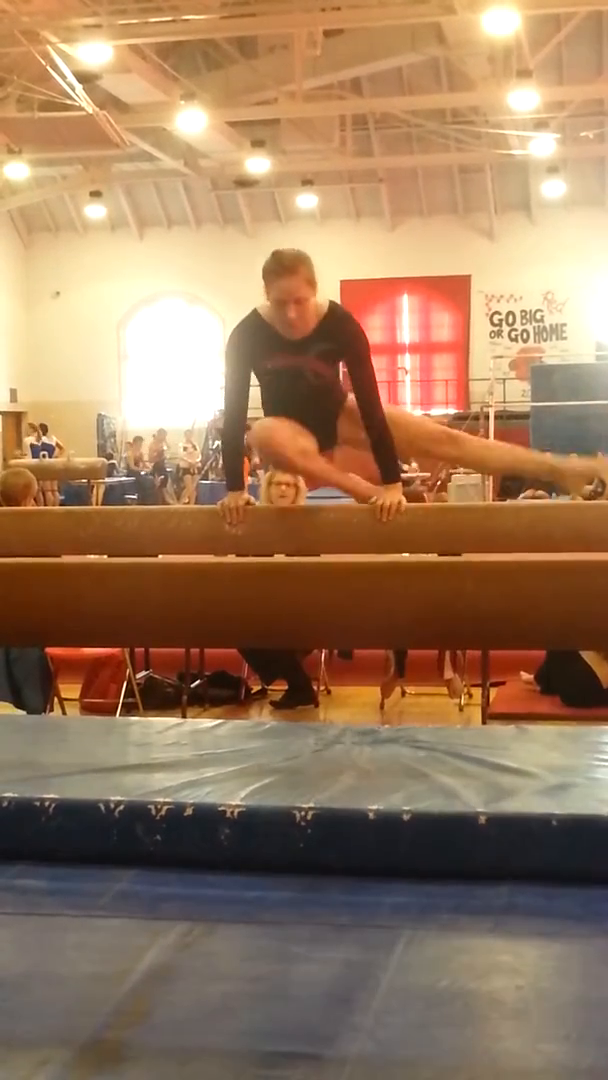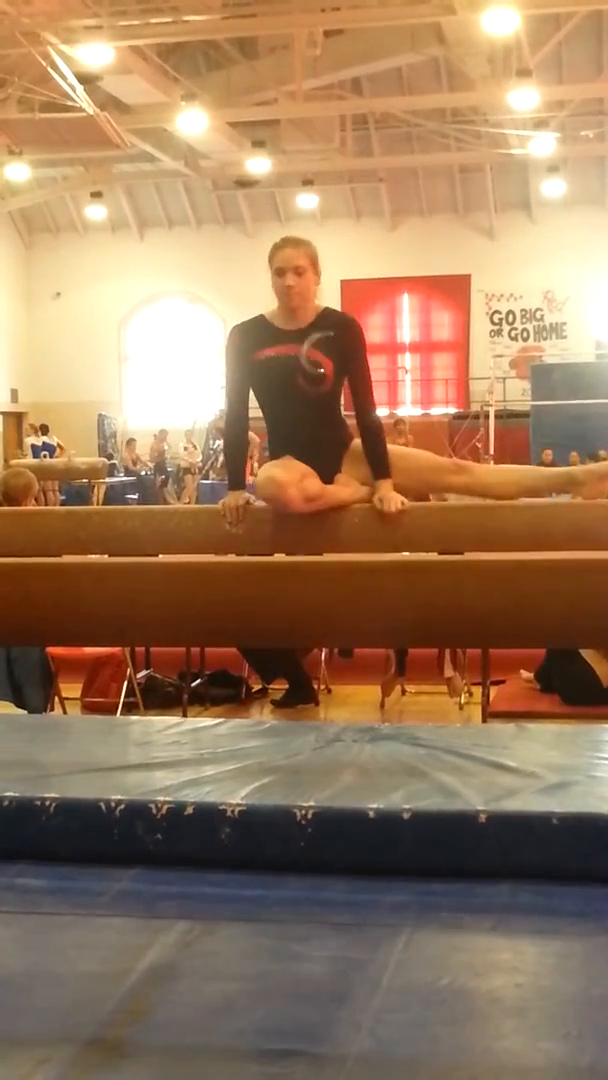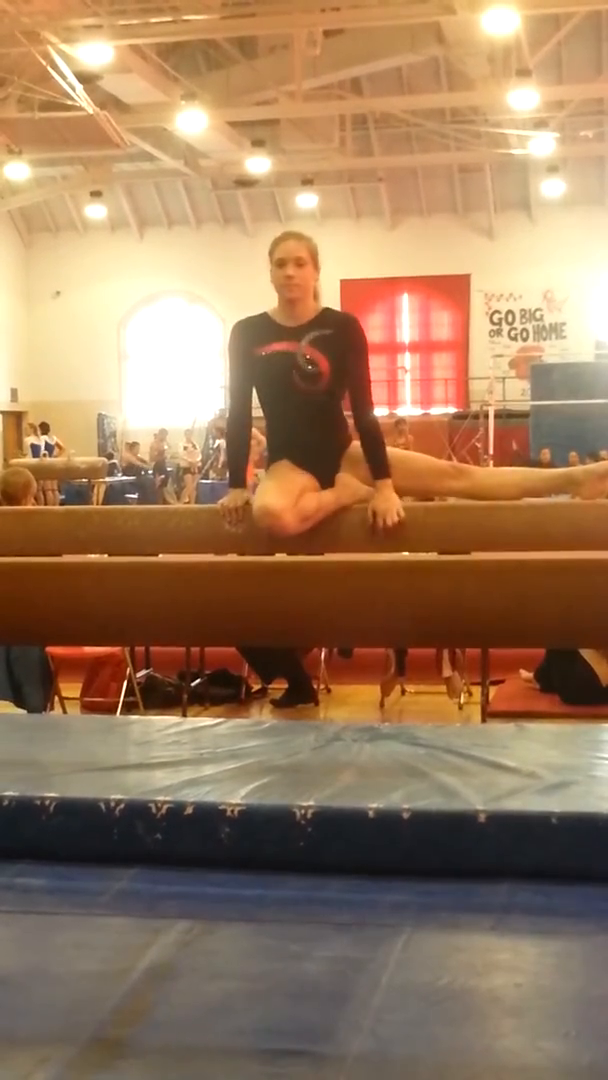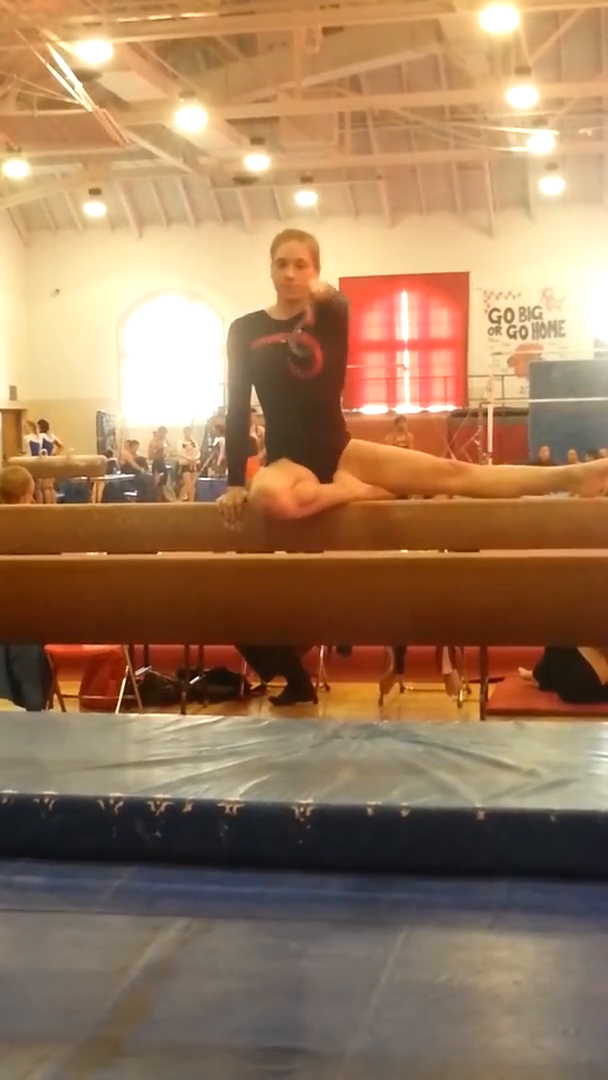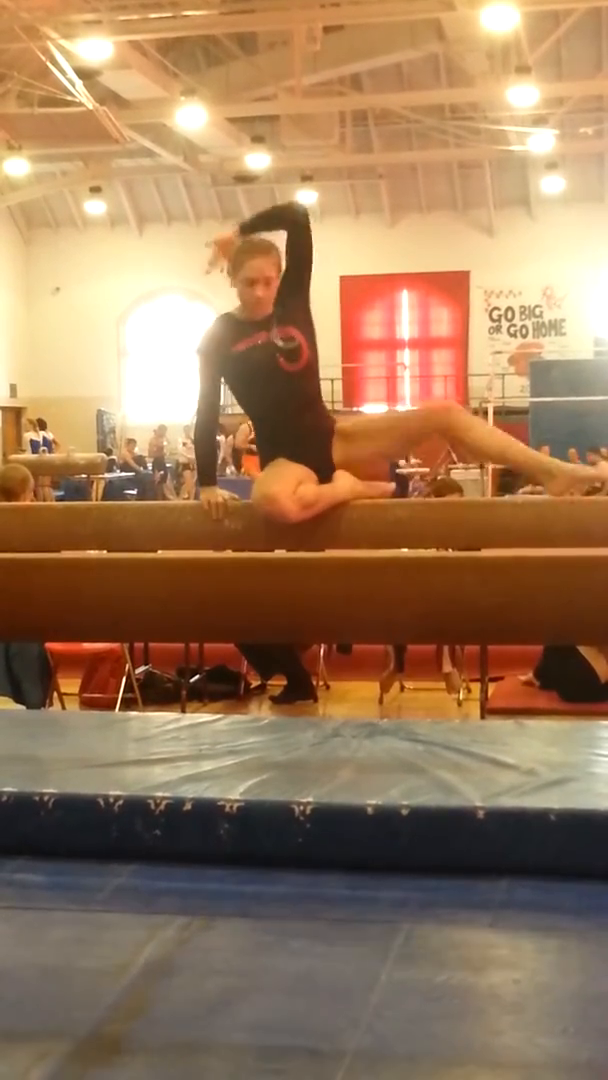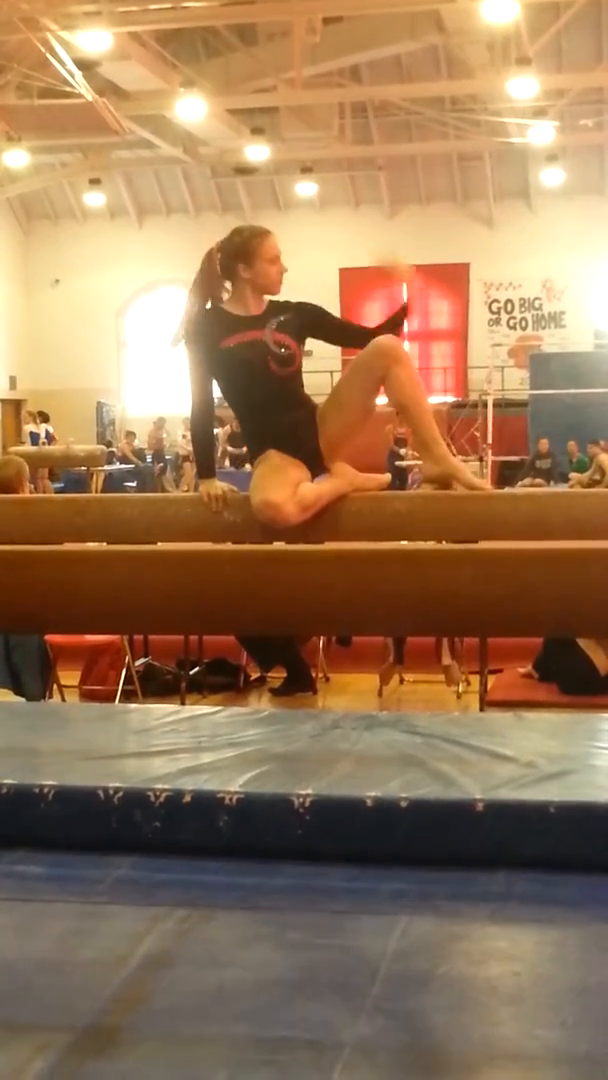
dt=0.4s
person 1, frame 1
left shoulder: (341, 325)
right shoulder: (247, 336)
left elbow: (370, 405)
right elbow: (233, 414)
left wrist: (392, 482)
right wrist: (235, 488)
left hip: (337, 414)
right hip: (290, 429)
left knee: (445, 439)
right knee: (264, 436)
left ankle: (563, 470)
right ankle: (363, 488)
person 1, frame 2
left shoulder: (342, 328)
right shoulder: (246, 337)
left elbow: (366, 410)
right elbow: (235, 415)
left wrist: (385, 480)
right wrist: (235, 487)
left hip: (343, 451)
right hip: (291, 460)
left knee: (456, 471)
right knee: (274, 486)
left ankle: (575, 478)
right ankle: (358, 492)
person 1, frame 3
left shoulder: (342, 327)
right shoulder: (247, 333)
left elbow: (363, 410)
right elbow: (238, 412)
left wrist: (384, 484)
right wrist: (236, 485)
left hip: (341, 452)
right hip: (290, 462)
left knee: (452, 474)
right knee: (273, 515)
left ankle: (574, 478)
right ankle: (351, 491)
person 1, frame 4
left shoulder: (329, 315)
right shoulder: (244, 330)
left elbow: (336, 302)
right elbow: (237, 410)
left wrist: (319, 289)
right wrist: (235, 482)
left hip: (338, 448)
right hip: (288, 459)
left knee: (452, 473)
right knee: (268, 495)
left ankle: (573, 476)
right ankle: (355, 491)
person 1, frame 5
left shoulder: (292, 304)
right shoulder: (218, 339)
left elbow: (296, 216)
right elbow: (207, 414)
left wrist: (238, 233)
right wrist: (209, 484)
left hip: (331, 440)
right hip: (284, 459)
left knee: (441, 413)
right knee: (273, 501)
left ankle: (555, 474)
right ankle: (349, 488)
person 1, frame 6
left shoulder: (292, 315)
right shoulder: (206, 328)
left elbow: (366, 339)
right elbow: (201, 405)
left wrist: (406, 301)
right wrist: (206, 476)
left hip: (320, 431)
right hip: (274, 451)
left knee: (386, 347)
right knee: (274, 507)
left ankle: (439, 460)
right ankle: (346, 480)
